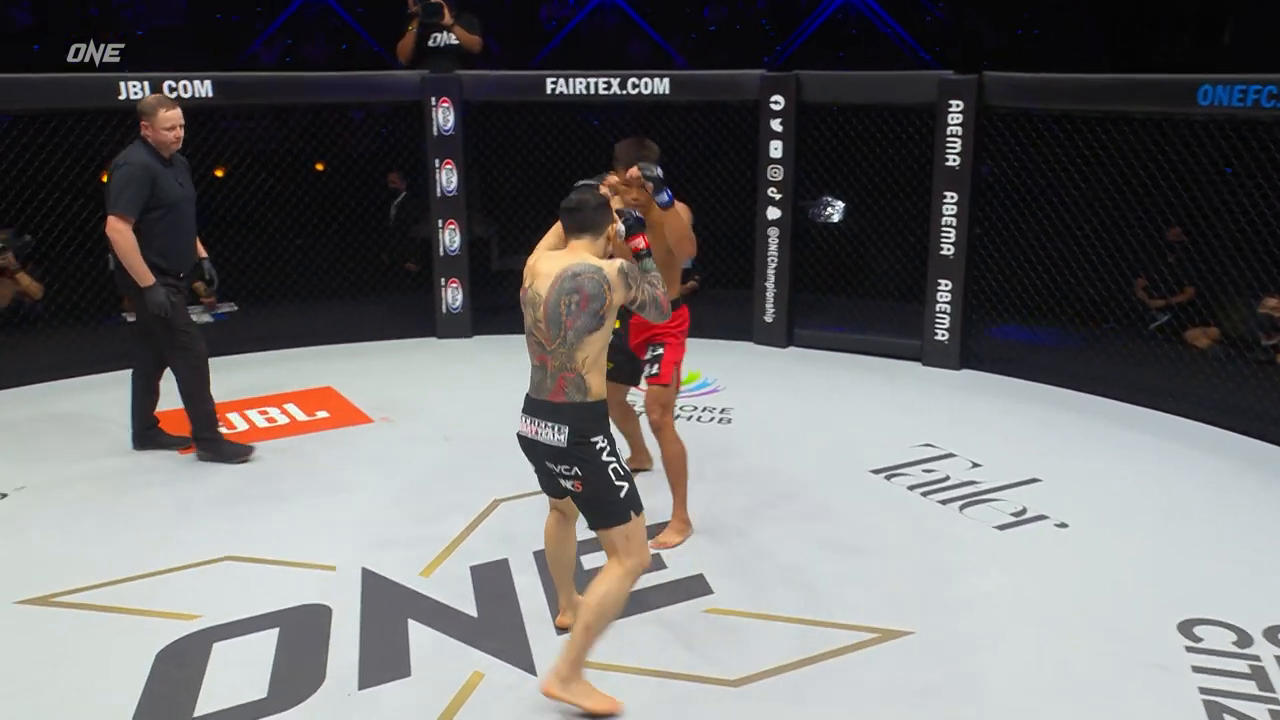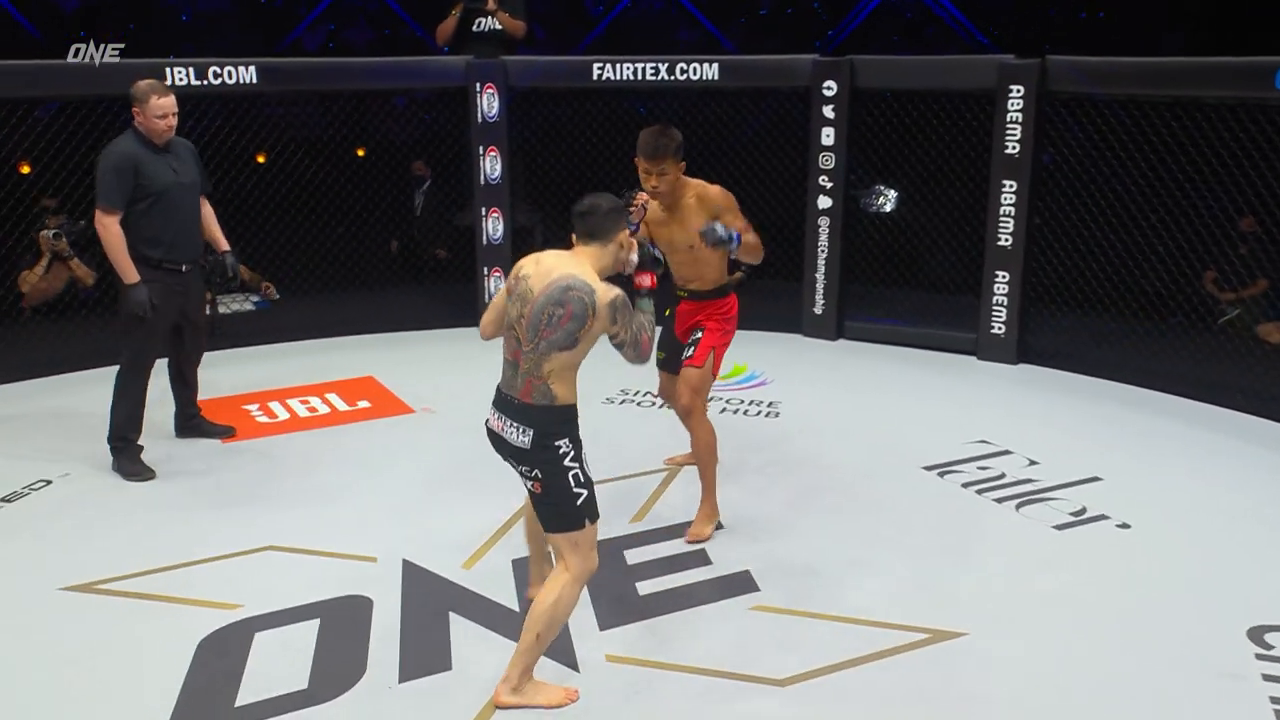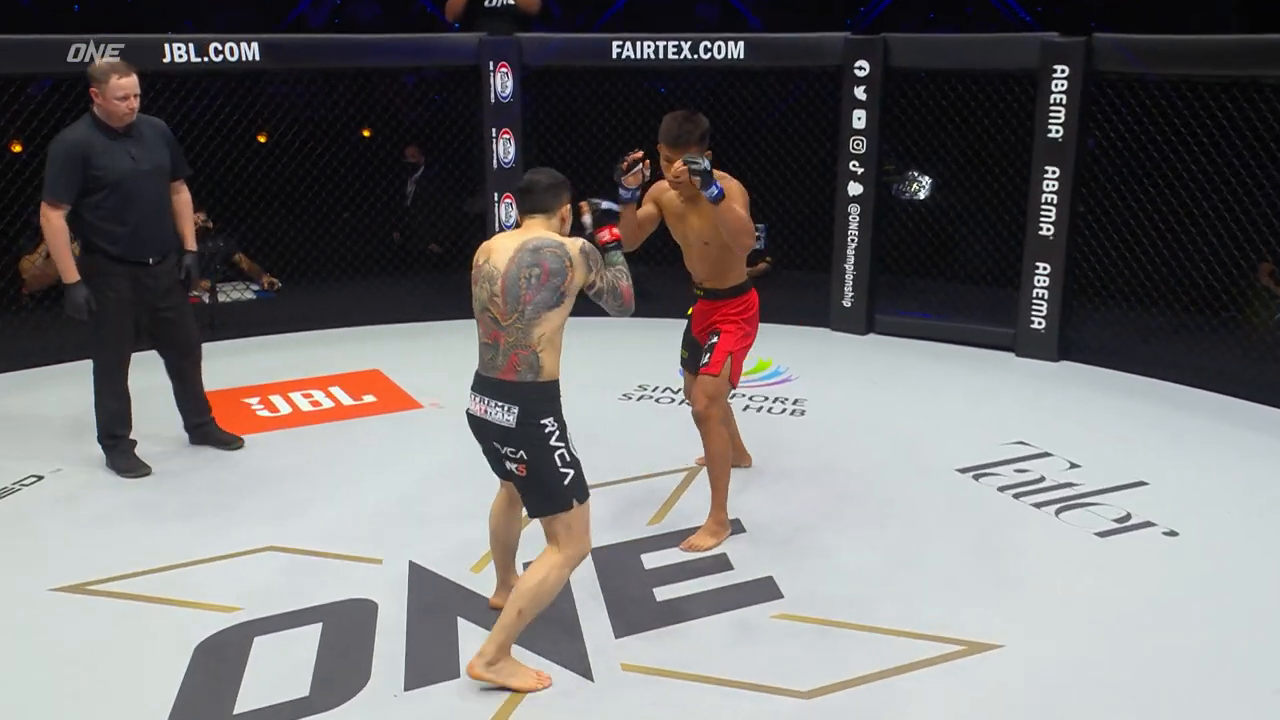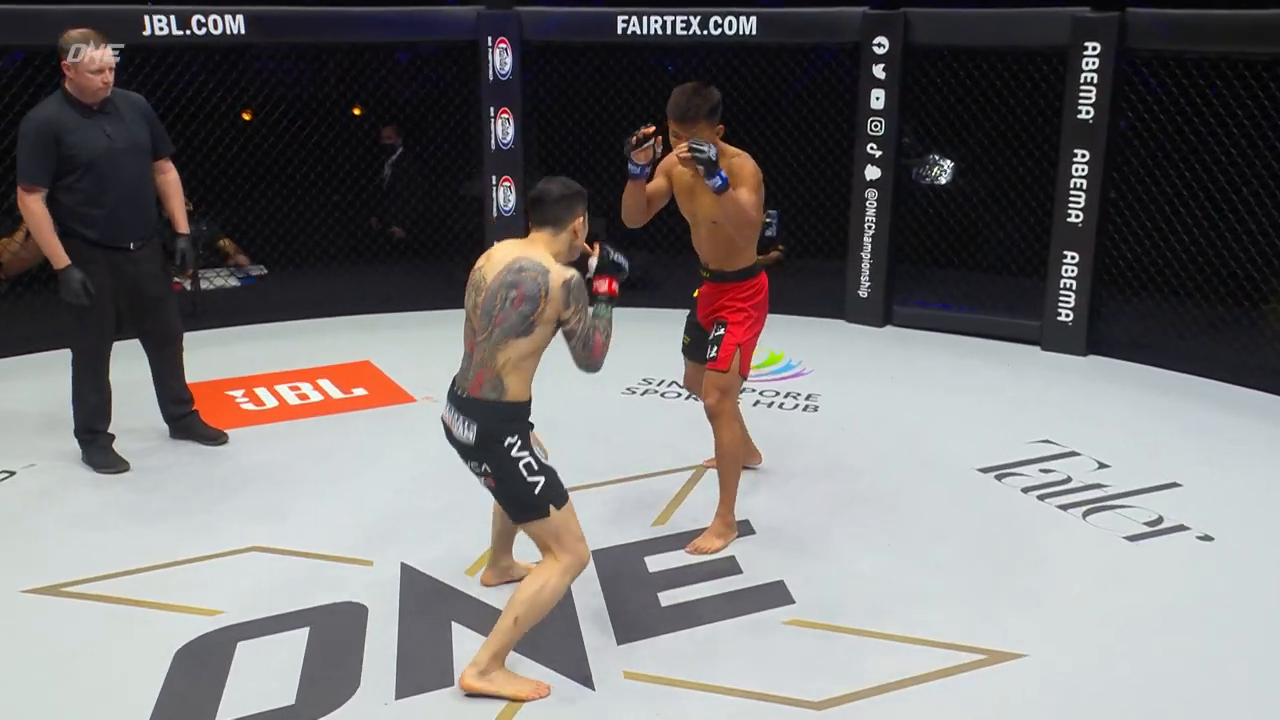
dt=0.4s
person 1, frame 1
left shoulder: (536, 265)
right shoulder: (613, 273)
right elbow: (662, 310)
left wrist: (568, 215)
right wrist: (640, 244)
left hip: (533, 422)
right hip: (580, 431)
left knee: (563, 509)
right knee: (630, 558)
left ankle: (568, 606)
right ankle: (567, 675)
person 1, frame 2
left shoulder: (529, 263)
right shoulder: (604, 297)
left elbow: (487, 331)
right elbow: (640, 352)
right wrist: (645, 282)
left hip: (502, 416)
right hip: (545, 431)
left knee: (543, 489)
right knee: (577, 565)
left ankle: (537, 578)
right ankle: (516, 684)
person 1, frame 3
left shoulder: (486, 251)
right shoulder: (573, 252)
right elbow: (624, 303)
right wrist: (608, 236)
left hip: (483, 402)
right hip: (530, 413)
left knee: (514, 487)
right knee: (570, 546)
left ankle: (506, 586)
right ankle: (491, 659)
person 1, frame 4
left shoulder: (495, 254)
right shoulder: (563, 281)
right elbow: (591, 358)
right wrist: (605, 287)
left hip: (464, 408)
right hip: (496, 427)
left knee: (532, 472)
right knee: (569, 556)
left ankle: (500, 566)
right ankle: (485, 670)
person 2, frame 1
left shoulder: (673, 210)
left elbow: (685, 253)
left wrist: (662, 195)
left hip: (665, 323)
right hip: (629, 317)
left knee: (659, 417)
right knee: (611, 400)
left ankle: (681, 518)
right ankle: (640, 454)
person 2, frame 2
left shoulder: (711, 198)
right shoulder: (646, 206)
left elbow: (756, 254)
left wrist: (730, 237)
right wrist: (632, 227)
left hip: (714, 310)
right hip: (681, 305)
left knee: (690, 402)
right knee: (669, 392)
left ankle: (709, 511)
right ankle: (701, 451)
person 2, frame 3
left shoulder: (728, 188)
right shoulder: (661, 192)
left elbow: (744, 243)
right elbow: (626, 241)
left wrist: (710, 189)
right wrist: (627, 193)
left hip: (734, 309)
right hip: (702, 303)
left knee: (705, 407)
right knee: (698, 391)
left ankle: (718, 519)
right ankle: (737, 453)
person 2, frame 4
left shoulder: (740, 166)
right shoulder: (672, 165)
left elbow: (749, 233)
right elbow: (634, 217)
left wrist: (715, 175)
right wrist: (638, 167)
left hip: (742, 294)
right hip: (707, 287)
left knee: (718, 401)
right knee: (698, 384)
left ankle: (725, 520)
right ankle: (745, 452)
person 3, frame 1
left shoulder: (177, 162)
right shoulder: (135, 166)
right elbow: (117, 228)
left wrist: (201, 257)
right wrist: (148, 285)
left hip: (172, 278)
right hip: (151, 281)
left knee: (155, 355)
right knee: (191, 355)
left ankle: (146, 432)
right ankle: (209, 440)
person 3, frame 2
left shoulder: (184, 149)
right shoulder: (121, 156)
left elbow: (200, 203)
right elbow: (107, 222)
left wrist: (224, 249)
right wrist: (133, 282)
left hip: (189, 272)
right hip: (150, 279)
left knee: (189, 350)
right knee: (138, 362)
left ankle: (189, 419)
right ankle: (123, 448)
person 3, frame 3
left shoulder: (157, 131)
right shoulder: (73, 144)
left elbow: (178, 191)
right elbow: (53, 214)
left wrist: (189, 249)
right wrist: (72, 281)
left hip: (163, 264)
right hip: (110, 271)
left knee: (185, 347)
right knee: (112, 359)
left ankle: (199, 425)
right ankle: (116, 445)
person 3, frame 4
left shoulder: (135, 107)
right shoulder: (45, 122)
left elbow: (164, 170)
right elbow: (30, 198)
left wrist: (182, 232)
right wrist: (63, 266)
left hip: (145, 249)
right hip: (90, 257)
left knee: (166, 336)
right knee: (92, 349)
left ankle: (182, 417)
right ankle: (93, 439)
